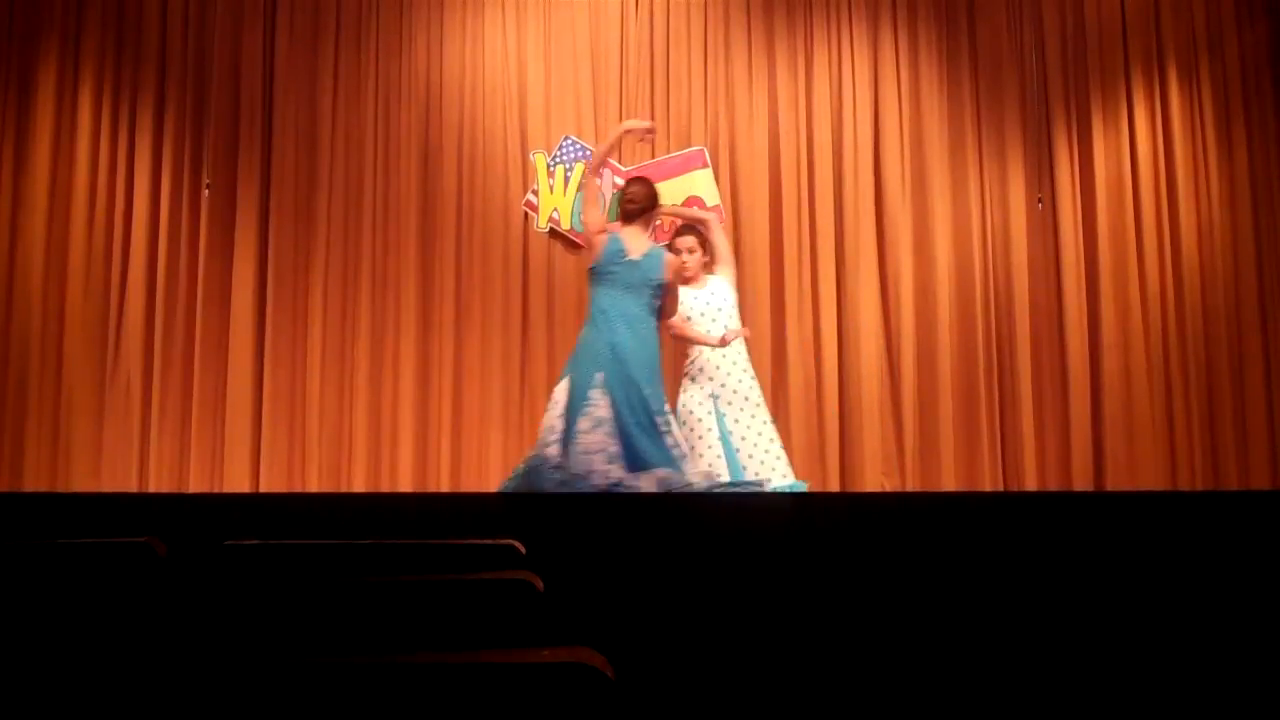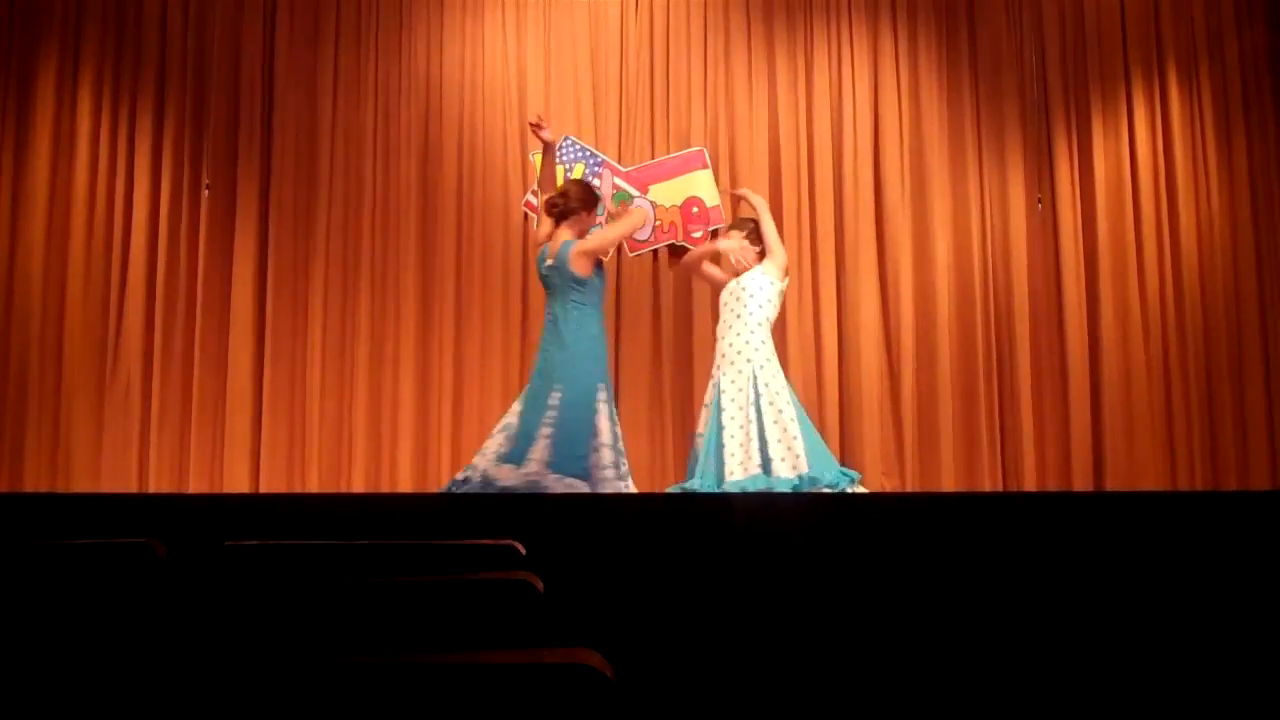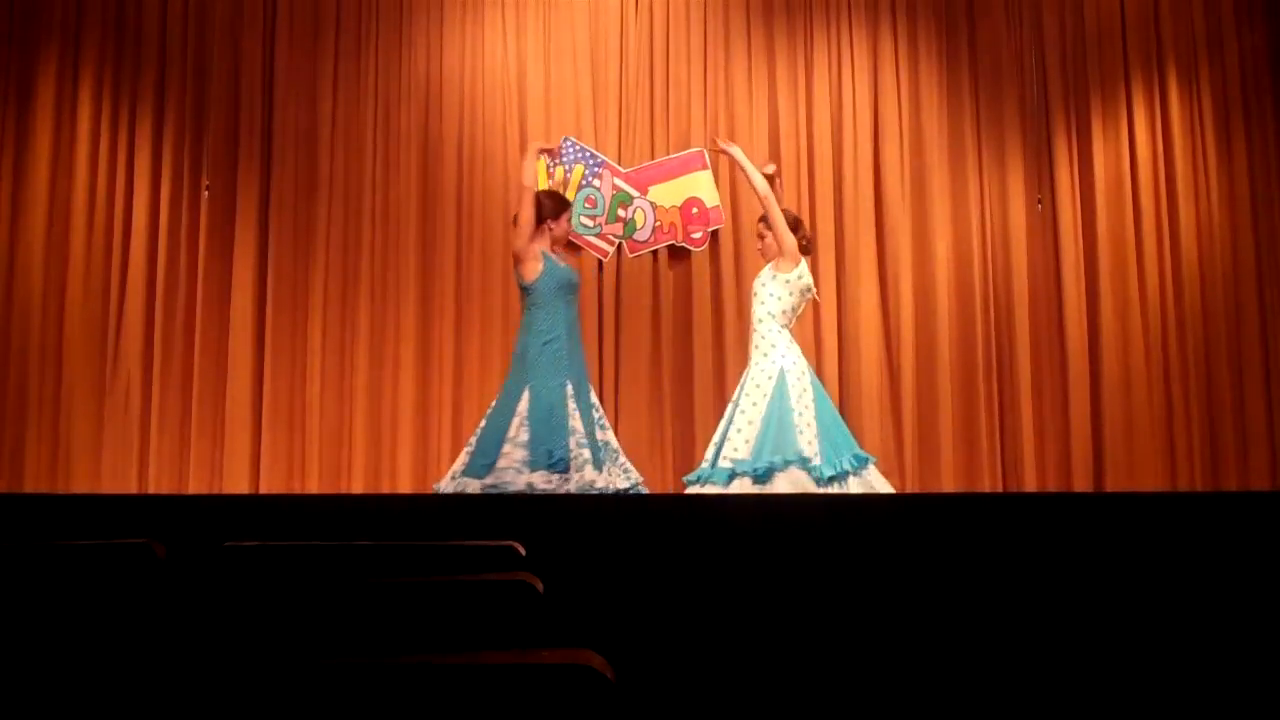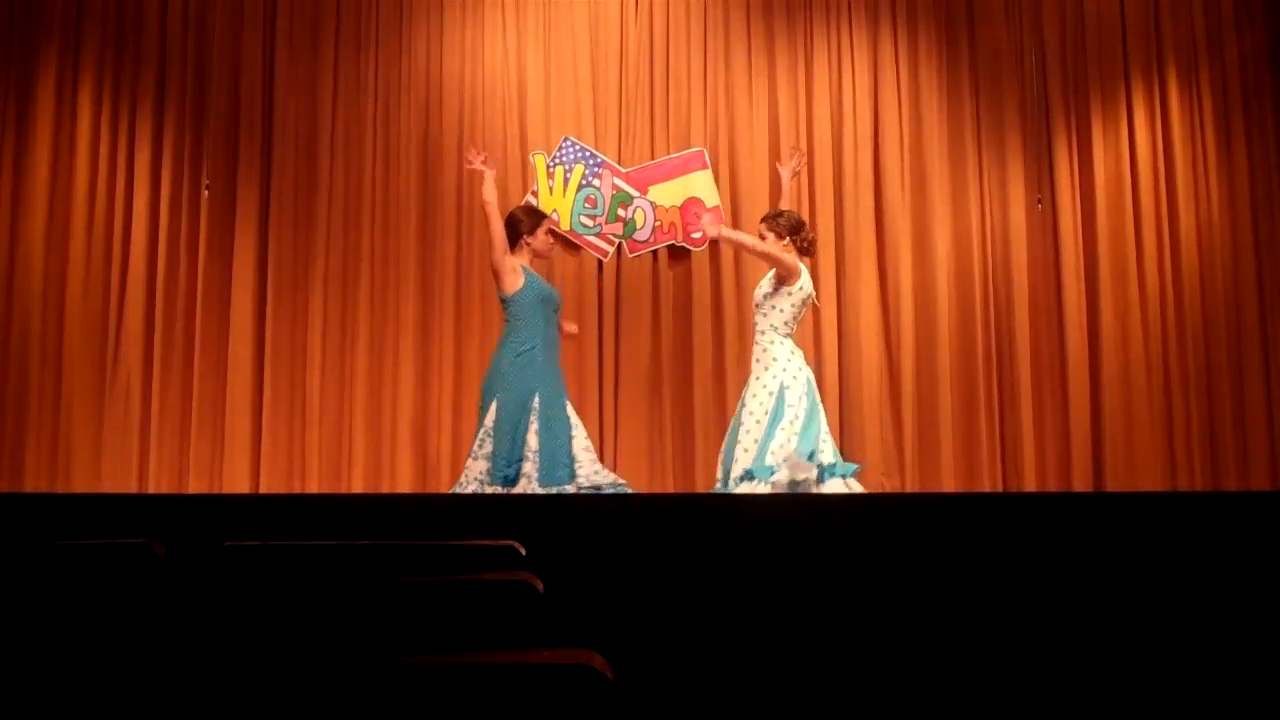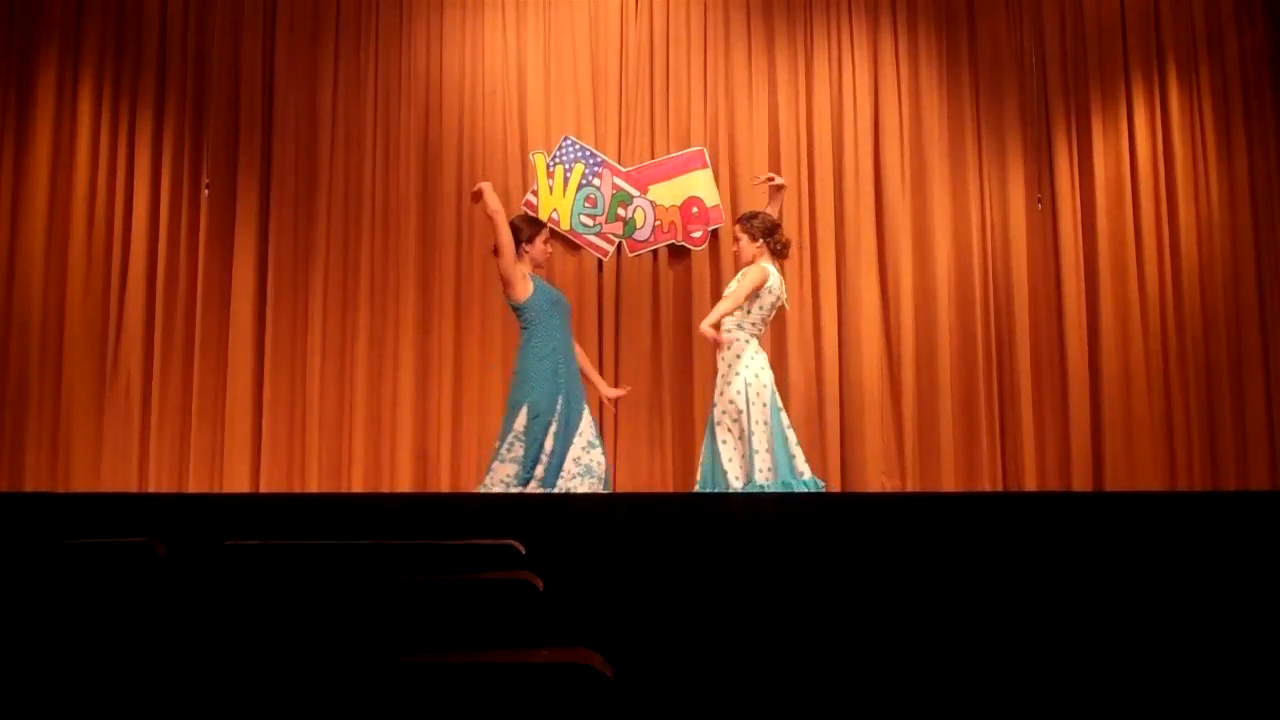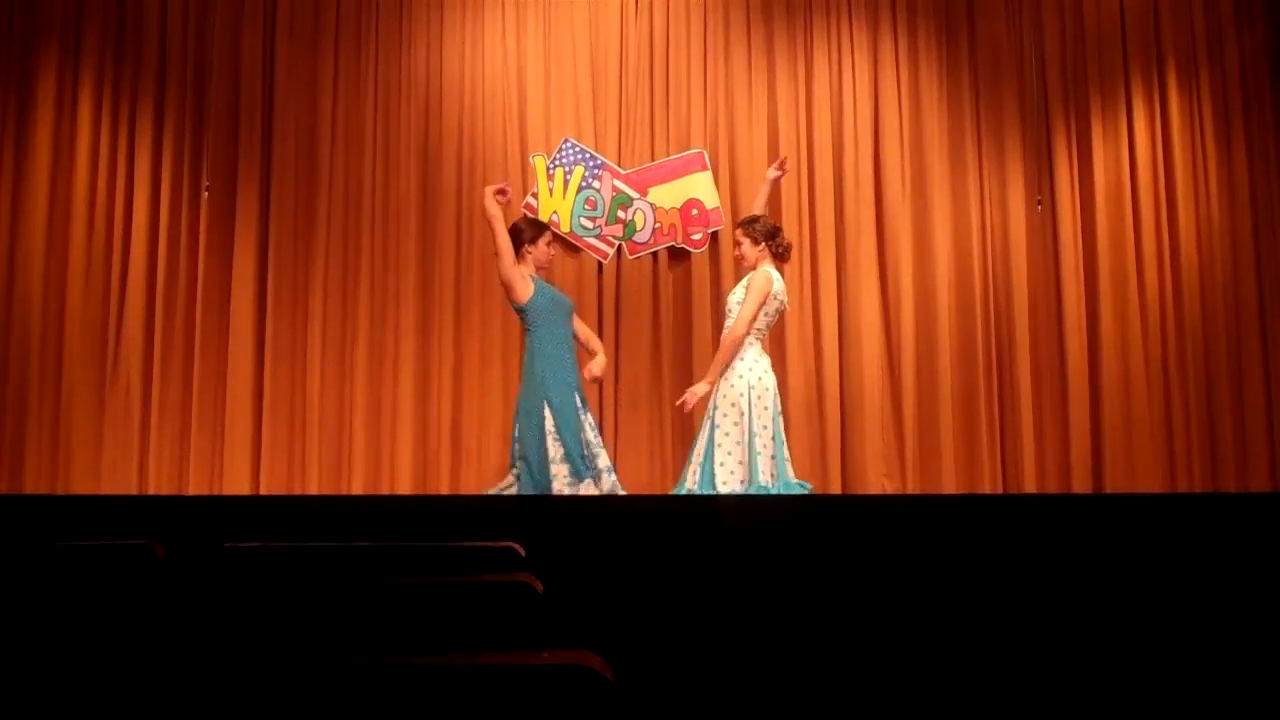
dt=0.4s
person 1, frame 1
left shoulder: (601, 243)
right shoulder: (667, 263)
left elbow: (590, 176)
right elbow: (666, 315)
left wrist: (621, 133)
left hip: (594, 353)
right hip: (637, 358)
right knee: (650, 446)
person 1, frame 2
left shoulder: (547, 245)
right shoulder: (583, 250)
left elbow: (547, 194)
right elbow: (634, 220)
left wrist: (548, 148)
right wrist: (620, 213)
left hip: (554, 358)
right hip: (582, 360)
left knee: (543, 437)
right knee: (578, 447)
person 1, frame 3
left shoulder: (552, 257)
right shoulder: (527, 254)
right elbow: (527, 195)
right wrist: (533, 153)
left hip: (565, 368)
right hip: (541, 366)
left knee: (570, 453)
right knee: (528, 452)
person 1, frame 4
left shoulder: (533, 278)
right shoulder: (507, 268)
right elbow: (489, 205)
left wrist: (560, 326)
right wrist: (488, 173)
left hip: (543, 384)
right hip: (516, 381)
left knee: (550, 463)
right knee: (510, 463)
person 1, frame 5
left shoulder: (542, 289)
right shoulder: (516, 278)
left elbow: (566, 341)
right elbow: (496, 215)
left wrist: (601, 385)
right wrist: (487, 191)
left hip: (564, 390)
right hip: (537, 386)
left knee: (578, 470)
right knee: (528, 467)
person 1, frame 6
left shoulder: (546, 290)
right shoulder: (516, 280)
left elbow: (583, 332)
right elbow: (494, 218)
left wrist: (599, 356)
right wrist: (491, 196)
left hip: (565, 389)
right hip: (545, 389)
left knee: (577, 468)
right knee: (559, 471)
person 2, frame 1
left shoulder: (722, 281)
right shoulder: (675, 294)
left elbow: (712, 218)
right elbow: (675, 327)
left wrist: (680, 213)
right wrist: (712, 339)
left hip: (740, 385)
right hip: (699, 388)
left knee: (755, 458)
right knee: (709, 468)
person 2, frame 2
left shoulder: (774, 269)
right shoulder: (728, 284)
left elbow: (763, 209)
right elbow: (689, 263)
left wrist: (746, 195)
right wrist: (715, 247)
left hip: (759, 370)
right hip: (726, 375)
left knee: (774, 455)
right knee: (731, 458)
person 2, frame 3
left shoulder: (790, 260)
right shoulder: (787, 268)
left elbow: (767, 200)
right elbow: (772, 212)
left wrist: (737, 154)
right wrist: (766, 179)
left hip: (777, 364)
right hip: (771, 364)
left knee: (769, 447)
right knee: (764, 449)
person 2, frame 4
left shoulder: (791, 268)
right shoulder: (788, 270)
left elbow: (759, 249)
right elbow: (783, 223)
left wrist: (722, 233)
right wrist: (785, 182)
left hip: (780, 372)
right hip: (773, 370)
left knee: (771, 455)
right knee: (760, 455)
person 2, frame 5
left shoulder: (759, 271)
right shoulder: (767, 271)
left elbow: (737, 296)
right elbow: (765, 225)
left wrist: (710, 320)
right wrist: (777, 193)
left hip: (743, 371)
right hip: (744, 368)
left knee: (753, 460)
right knee: (745, 460)
person 2, frame 6
left shoulder: (763, 277)
right shoulder: (766, 275)
left elbow: (738, 333)
right elbow: (755, 224)
left wrist: (707, 382)
right wrist: (768, 183)
left hip: (742, 374)
right hip: (744, 373)
left knee: (740, 461)
right knee: (746, 461)
